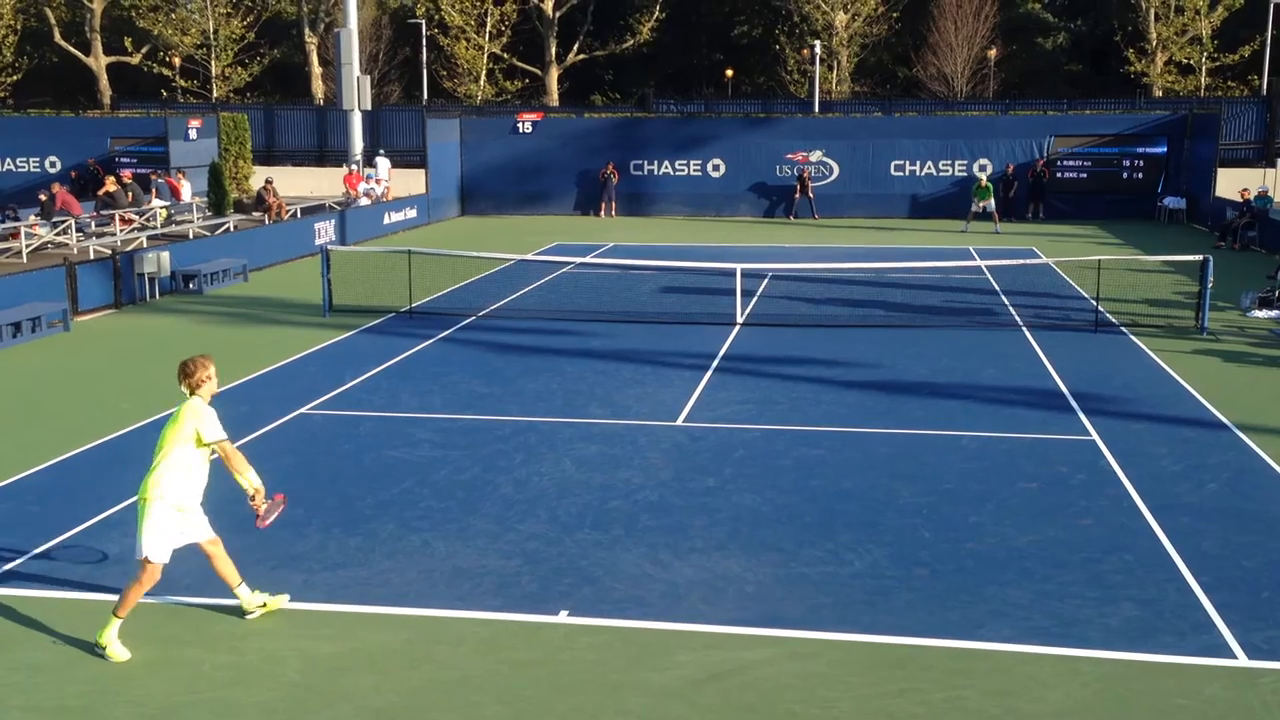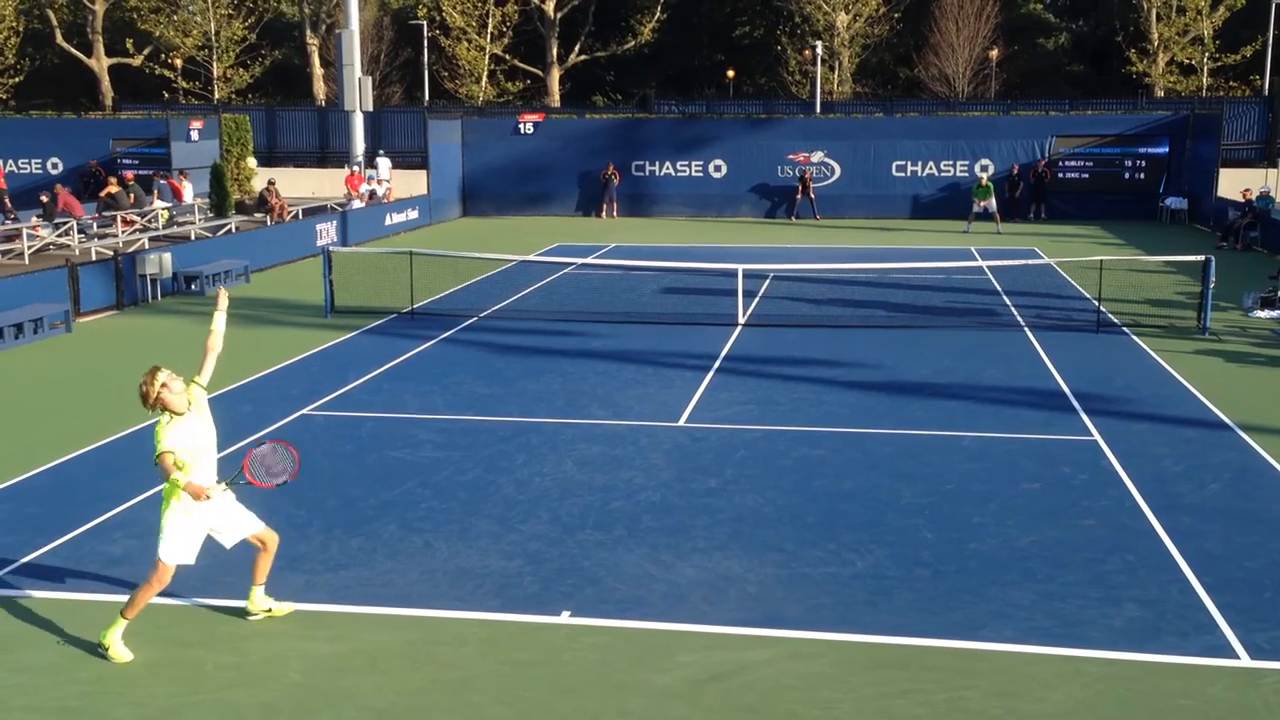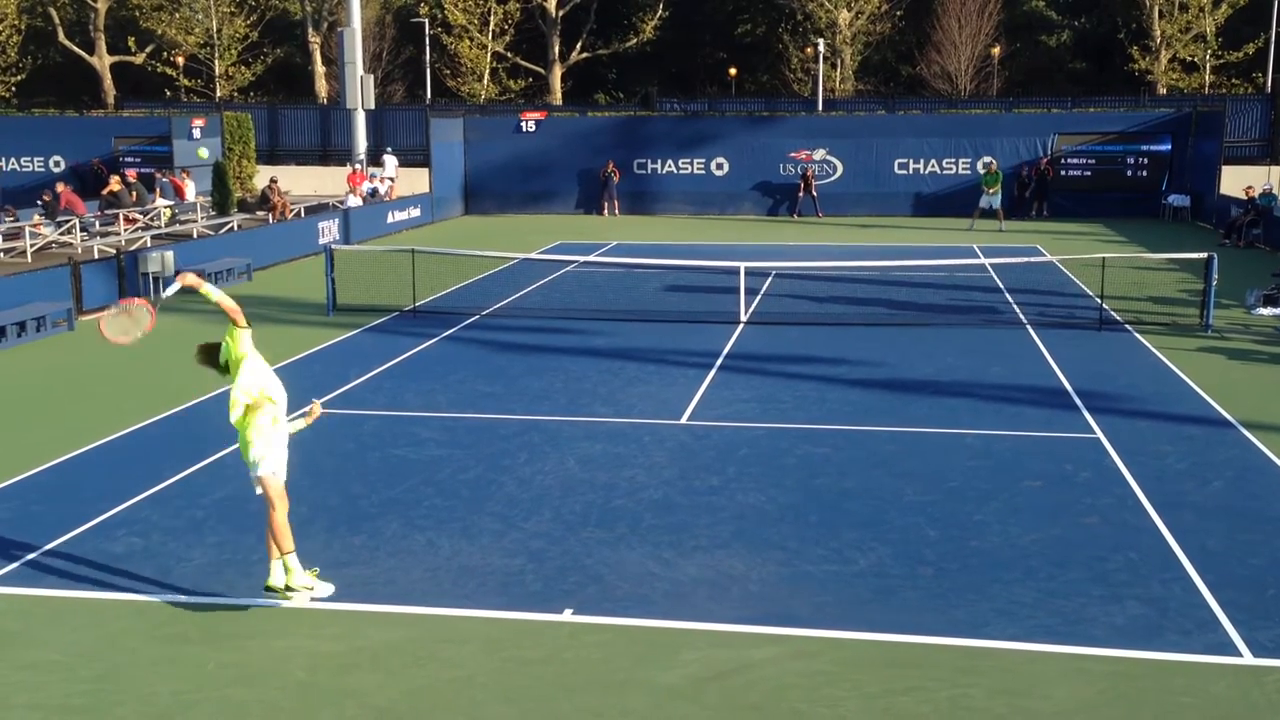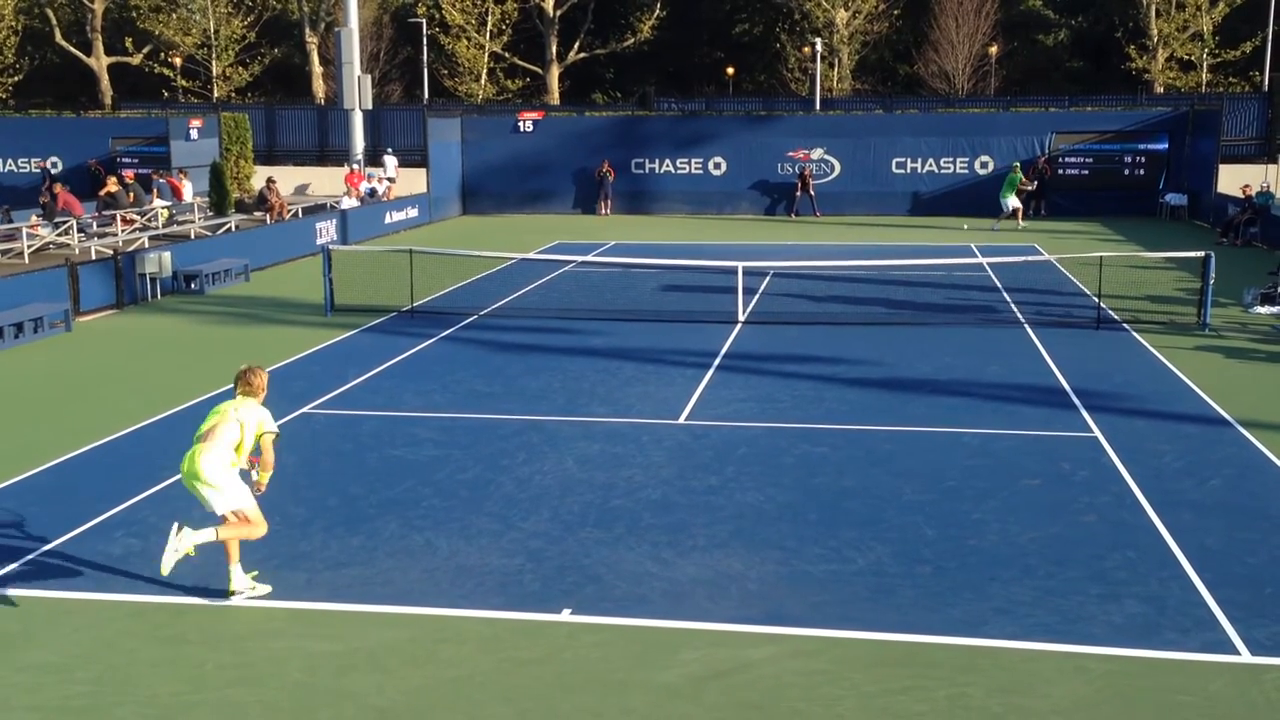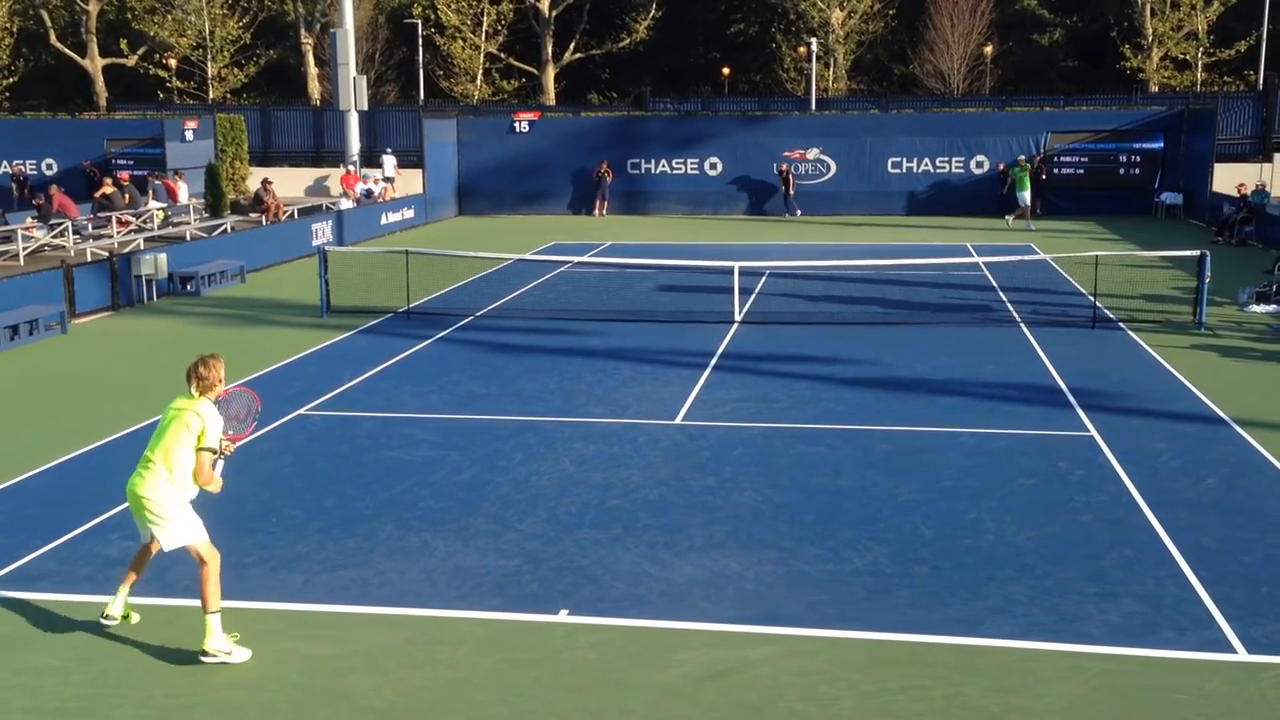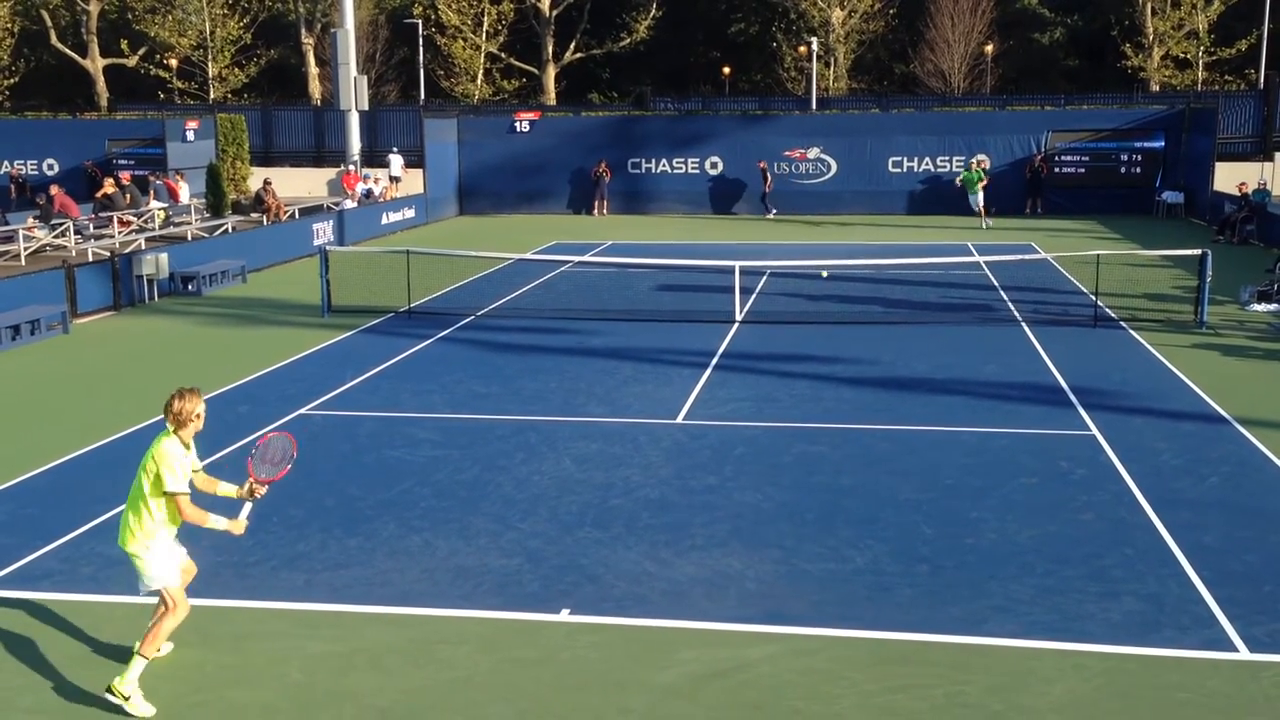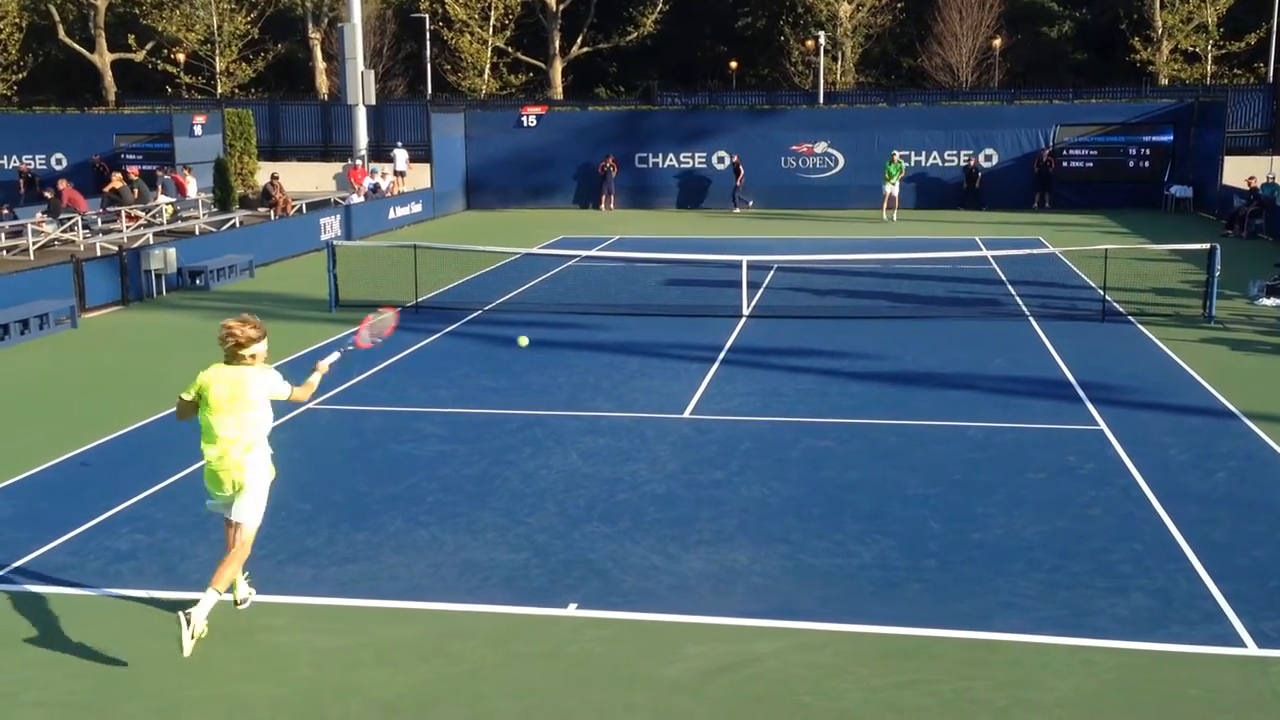
dt=0.7s
person 1, frame 1
left shoulder: (193, 411)
right shoulder: (201, 412)
left elbow: (226, 458)
right elbow: (231, 456)
left wrist: (250, 490)
right wrist: (258, 486)
left hip: (183, 502)
right hip: (161, 501)
left knee: (214, 545)
right knee: (150, 573)
left ankle: (251, 600)
right ankle: (107, 636)
person 1, frame 2
left shoulder: (195, 396)
right shoulder: (166, 430)
left elbow: (212, 351)
right elbow: (167, 466)
left wrist: (220, 311)
right wrist: (186, 485)
left hip: (215, 497)
right hip: (184, 506)
left knee: (269, 539)
right knee: (160, 577)
left ankle: (258, 602)
right ankle: (112, 636)
person 1, frame 3
right shoulder: (240, 349)
right elbow: (235, 312)
left wrist: (305, 420)
left hip: (272, 430)
right hip: (264, 430)
left knee: (277, 502)
right knee: (277, 500)
left ankle: (277, 578)
right ankle: (294, 575)
person 1, frame 4
left shoulder: (221, 408)
right shoulder: (261, 413)
right elbow: (268, 459)
left wrist: (244, 463)
right wrist: (262, 480)
left hip: (190, 466)
right hip: (215, 467)
left knee: (234, 518)
right knee: (257, 528)
left ankle: (238, 580)
right ankle: (191, 537)
person 1, frame 5
left shoulder: (177, 405)
right shoulder: (211, 417)
right elbow: (202, 475)
left wrist: (215, 448)
right wrist: (215, 485)
left hip: (139, 488)
right hip: (165, 496)
left knee: (150, 546)
right knee: (210, 558)
left ankle: (116, 608)
right ankle: (215, 641)
person 1, frame 6
left shoulder: (179, 444)
right shoulder: (170, 453)
left elbow: (200, 481)
right elbow: (187, 511)
left wrist: (240, 491)
right wrist: (228, 525)
left hip: (154, 533)
right hip: (145, 538)
left knee: (187, 572)
right knee: (178, 608)
left ankle: (148, 640)
right ankle: (125, 685)
person 1, frame 7
left shoulder: (206, 376)
right shoulder: (263, 376)
left elbow: (181, 413)
right elbow: (302, 395)
right wrist: (319, 372)
left hip: (216, 471)
right hip: (251, 475)
left knee: (232, 524)
right knee: (240, 547)
left ankle: (238, 588)
right ankle: (199, 613)
